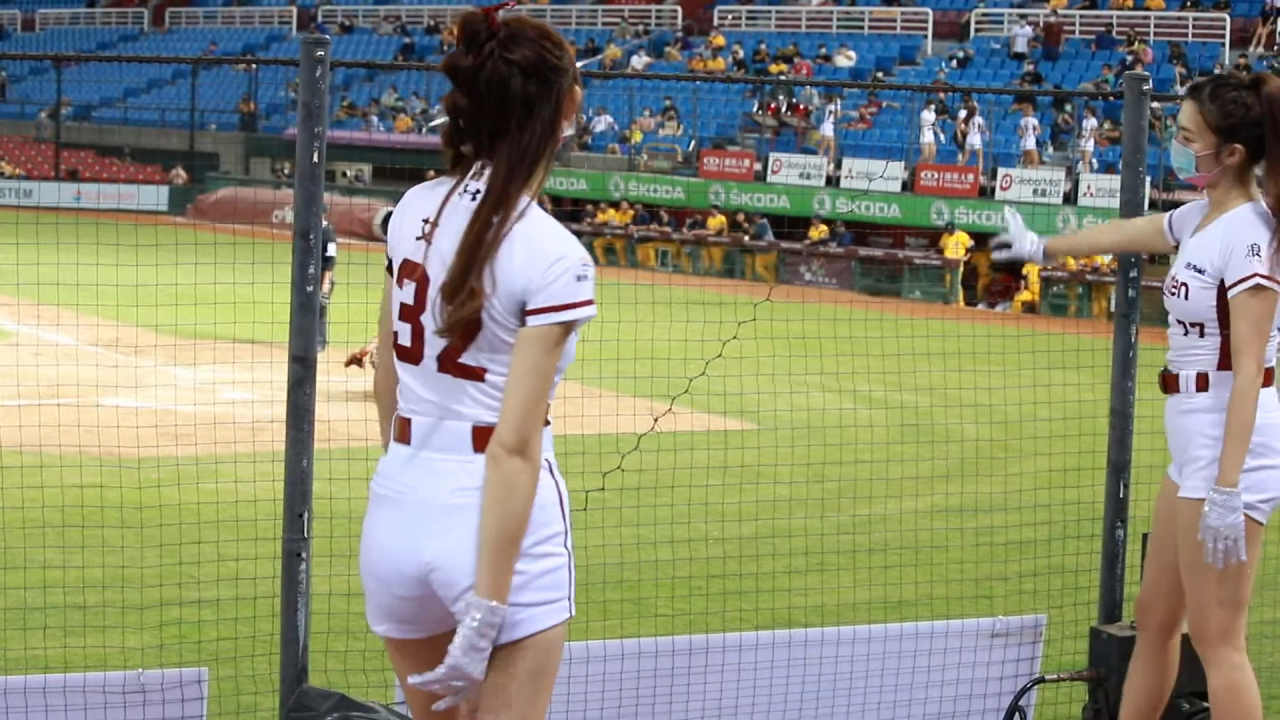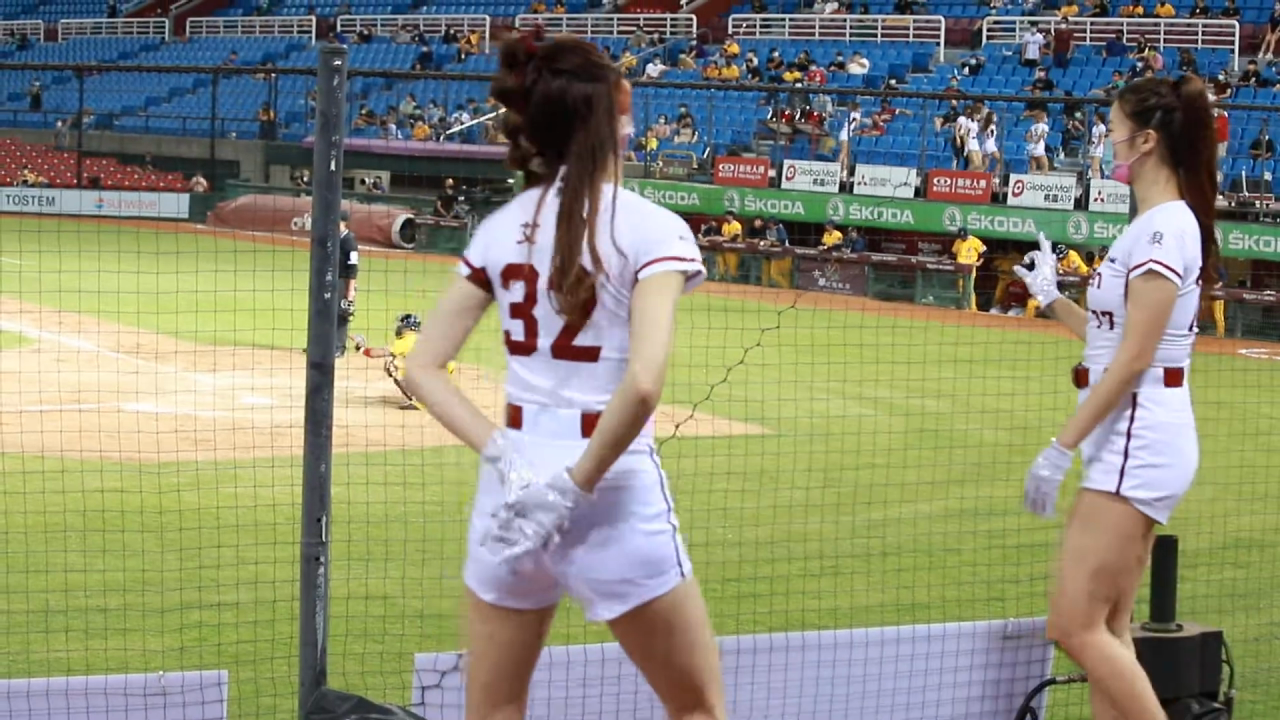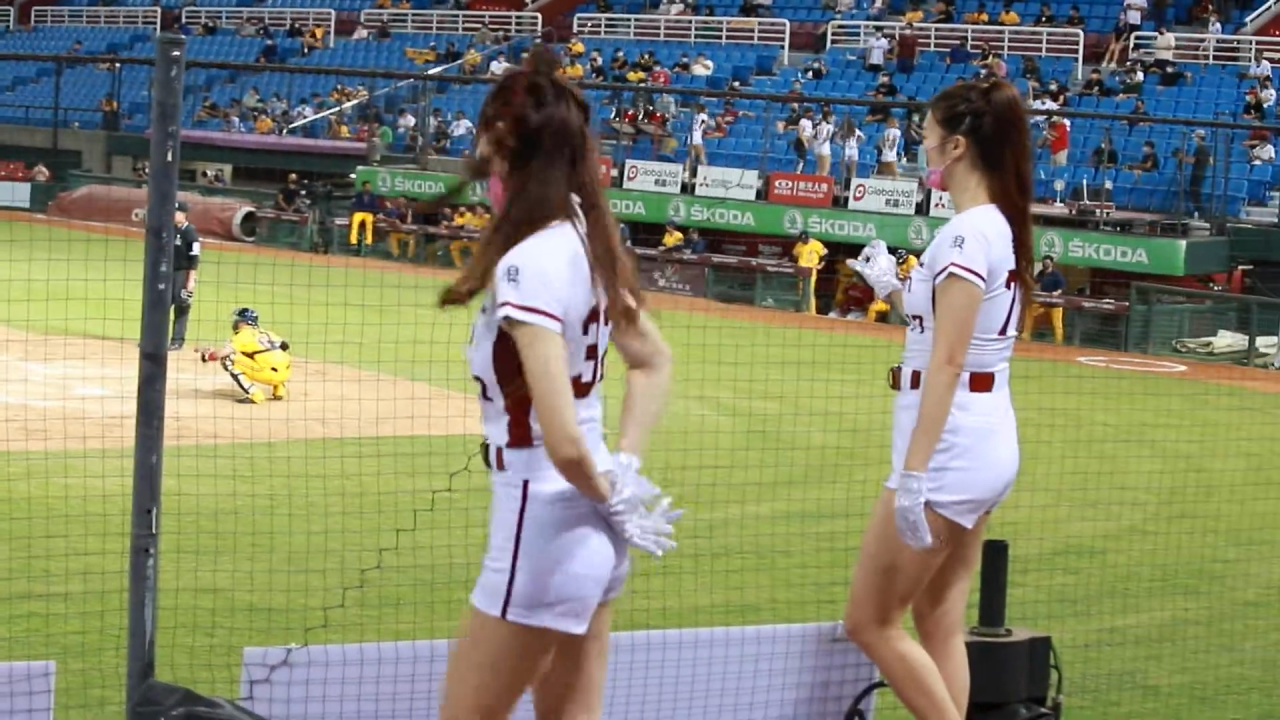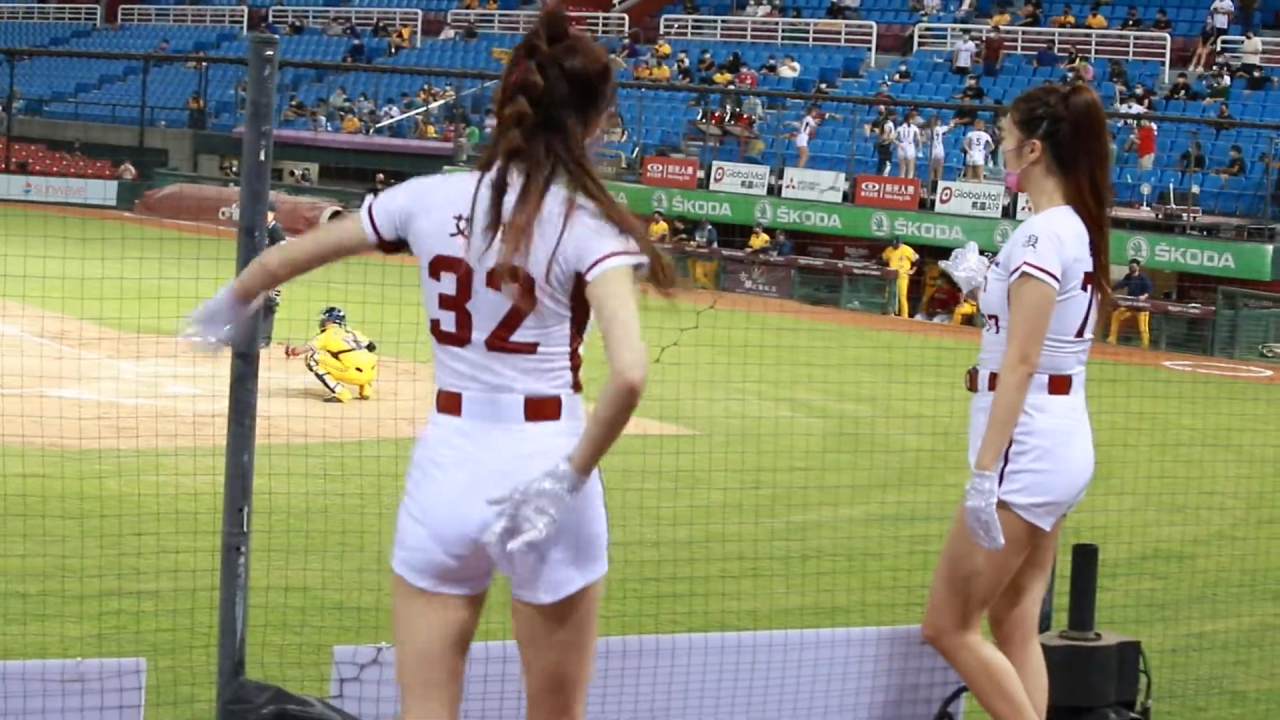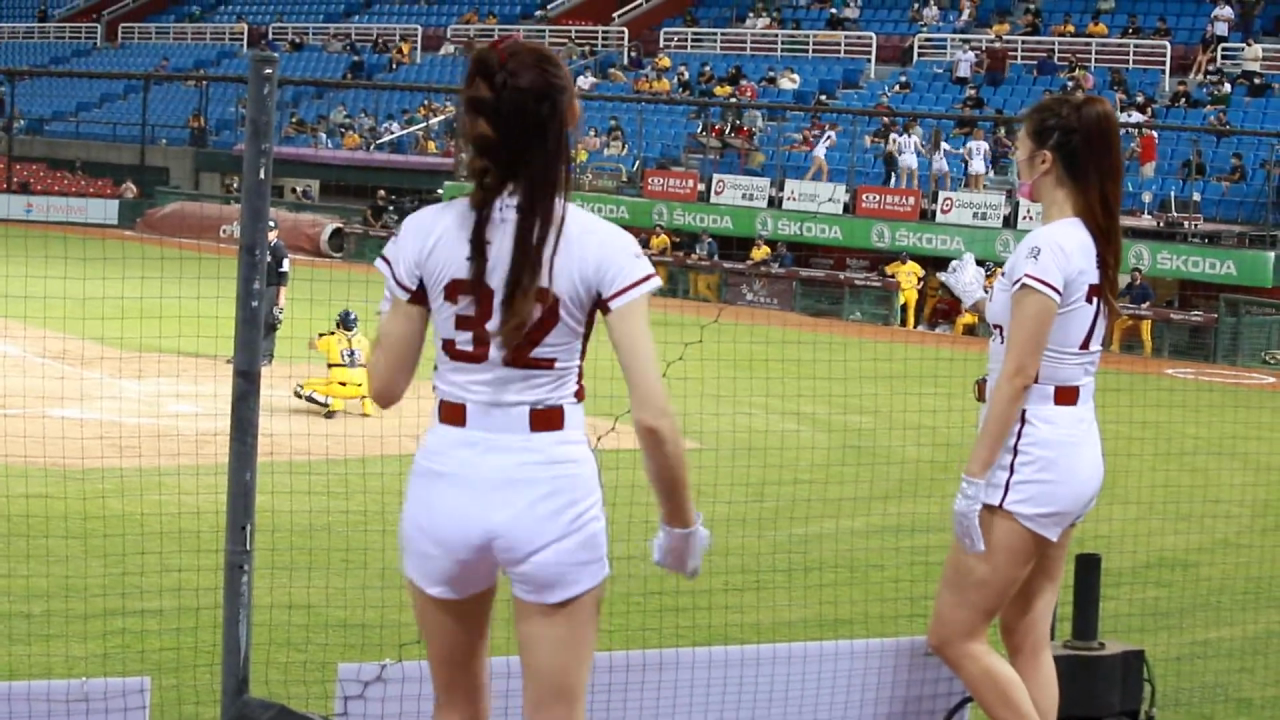
dt=0.7s
person 1, frame 1
left shoulder: (414, 209)
right shoulder: (554, 255)
left elbow: (387, 378)
right elbow: (515, 445)
right wrist: (485, 616)
left hip: (396, 511)
right hip: (501, 530)
person 1, frame 2
left shoulder: (502, 225)
right shoulder: (653, 228)
left elbow: (421, 369)
right elbow: (641, 385)
left wrist: (504, 460)
right wrist: (572, 490)
left hip: (516, 501)
right hip: (613, 500)
person 1, frame 3
left shoulder: (528, 265)
right shoulder: (597, 245)
left elbow: (559, 440)
right elbow: (652, 363)
left wrist: (609, 498)
right wrist: (623, 475)
left hip: (547, 527)
right hip: (597, 522)
person 1, frame 4
left shoulder: (424, 197)
right shoulder: (589, 224)
left elbow: (288, 258)
right elbow: (629, 375)
left wrist: (231, 301)
right wrist: (565, 478)
left hip: (444, 476)
right hip: (537, 481)
person 1, frame 5
left shoulder: (426, 230)
right shoulder: (604, 247)
left elbow: (384, 389)
right elbow: (652, 414)
right wrist: (682, 522)
left hip: (445, 488)
right hip: (551, 493)
person 2, frame 1
right shoulder: (1201, 216)
right elbow: (1121, 235)
left wrist: (1224, 488)
right wrist: (1043, 245)
right hip: (1196, 446)
left knee: (1216, 637)
right knee: (1154, 617)
person 2, frame 2
left shoulder: (1161, 229)
right shoulder: (1164, 223)
left elbow: (1131, 360)
left wrist: (1058, 448)
right wrist: (1050, 298)
left hip: (1138, 446)
right hip: (1138, 444)
left knee: (1073, 625)
right knee: (1104, 624)
person 2, frame 3
left shoulder: (967, 233)
right shoulder: (997, 226)
left elbow: (947, 364)
left wrist: (913, 473)
right wrist: (892, 289)
left hip: (951, 447)
right hip: (983, 444)
left knee: (870, 621)
right knee: (938, 624)
person 2, frame 4
left shoulder: (1042, 233)
right shoulder: (1079, 229)
left elbow: (1020, 364)
left wrist: (984, 473)
right wrist: (981, 285)
left hip: (1028, 448)
right hip: (1059, 445)
left knee: (948, 625)
right knee: (1014, 629)
person 2, frame 5
left shoulder: (1047, 245)
right shoulder: (1093, 242)
left elbow: (1017, 375)
left wrist: (973, 479)
right wrist: (980, 299)
left hip: (1032, 457)
right hip: (1072, 453)
left knee: (954, 634)
right knee: (1027, 638)
